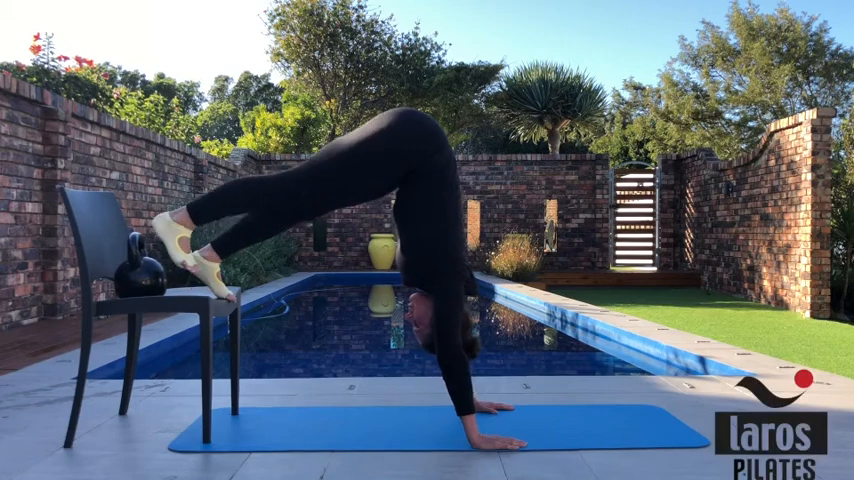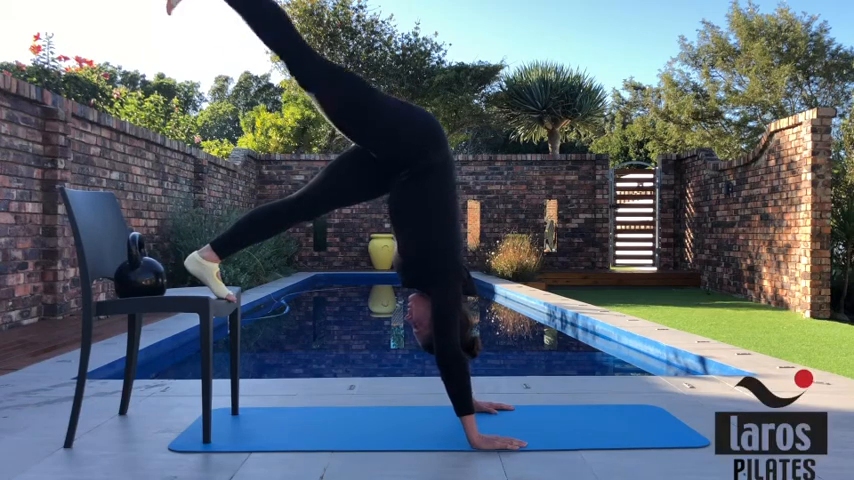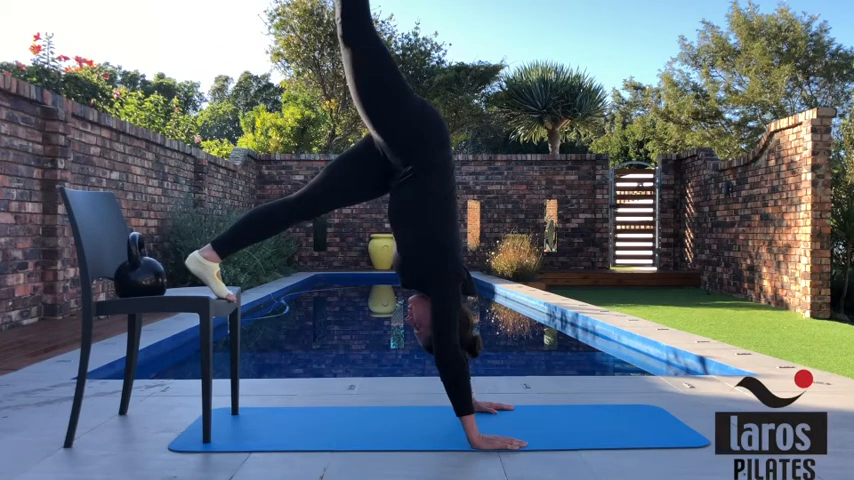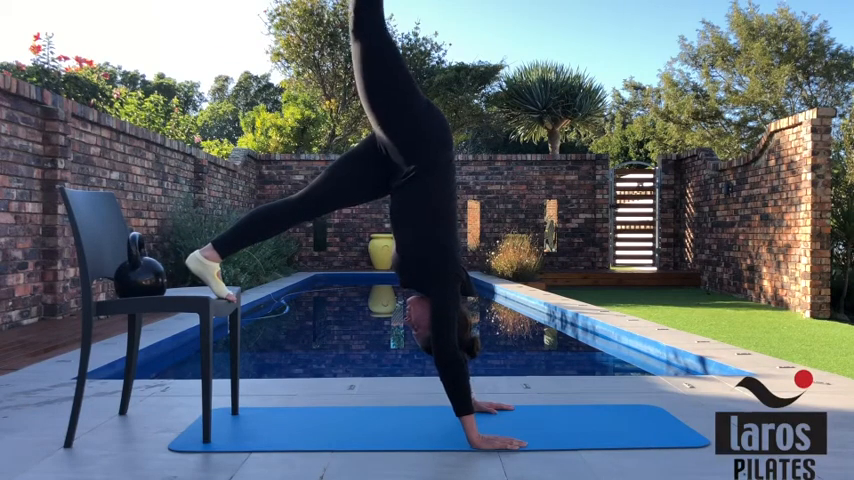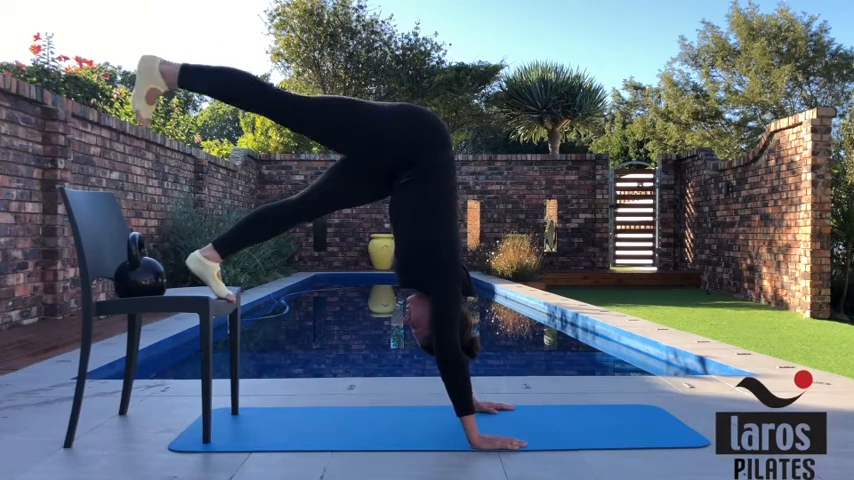
dt=1s
person 1, frame 1
left shoulder: (442, 277)
right shoulder: (444, 280)
left elbow: (451, 347)
right elbow: (449, 351)
left wrist: (471, 400)
right wrist: (475, 434)
left hip: (413, 151)
right hip: (411, 142)
left knee: (302, 203)
right knee: (294, 187)
left ankle: (209, 255)
right ankle: (181, 220)
person 1, frame 2
left shoulder: (440, 281)
right shoulder: (441, 282)
left elbow: (450, 348)
right elbow: (448, 350)
left wrist: (470, 401)
right wrist: (473, 433)
left hip: (397, 157)
right hip: (403, 145)
left knee: (301, 205)
right knee: (306, 65)
left ankle: (208, 256)
person 1, frame 3
left shoulder: (440, 279)
right shoulder: (441, 281)
left elbow: (448, 349)
right elbow: (447, 351)
left wrist: (471, 402)
right wrist: (474, 434)
left hip: (404, 154)
right hip: (410, 143)
left knee: (304, 203)
right knee: (356, 37)
left ankle: (209, 256)
person 1, frame 4
left shoulder: (439, 280)
right shoulder: (440, 282)
left elbow: (447, 349)
right elbow: (446, 350)
left wrist: (469, 400)
right wrist: (473, 434)
left hip: (404, 155)
right hip: (413, 144)
left knee: (305, 203)
left ankle: (209, 255)
person 1, frame 5
left shoulder: (442, 281)
right shoulder: (440, 279)
left elbow: (449, 347)
right elbow: (447, 349)
left wrist: (471, 401)
left hip: (401, 156)
right hip: (406, 138)
left knee: (302, 208)
right knee: (285, 106)
left ankle: (211, 256)
right ankle: (168, 74)
